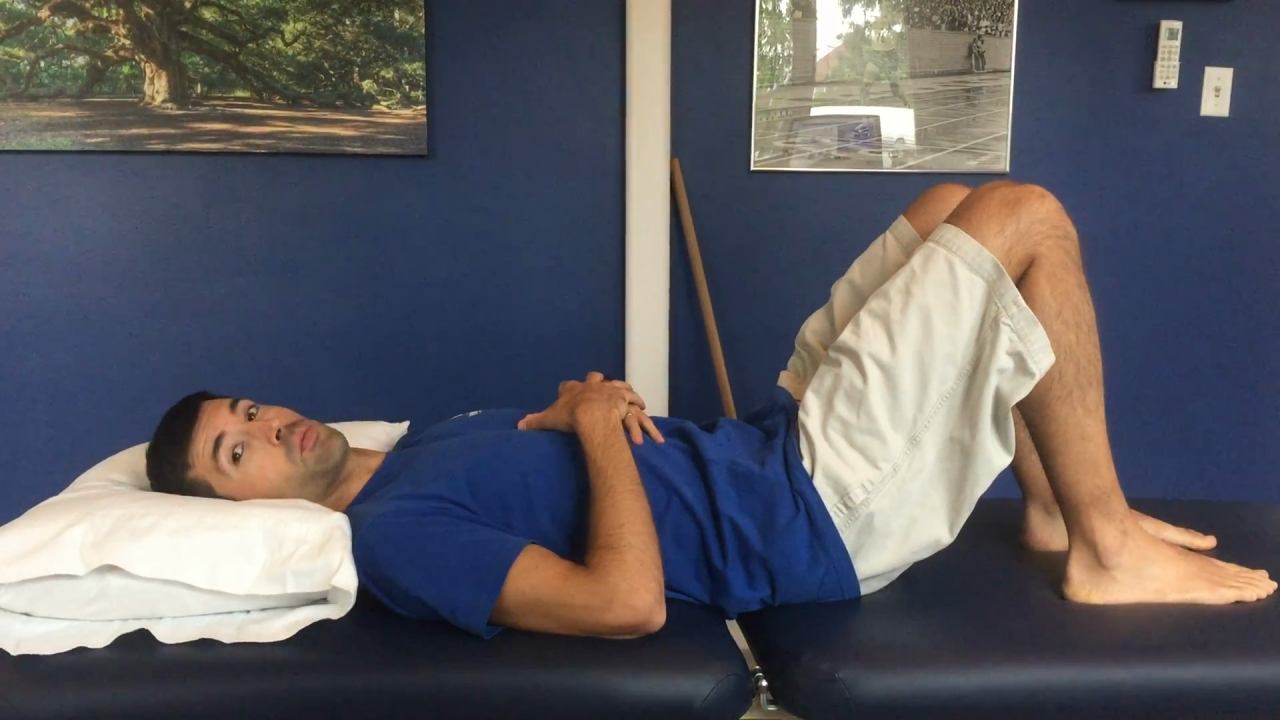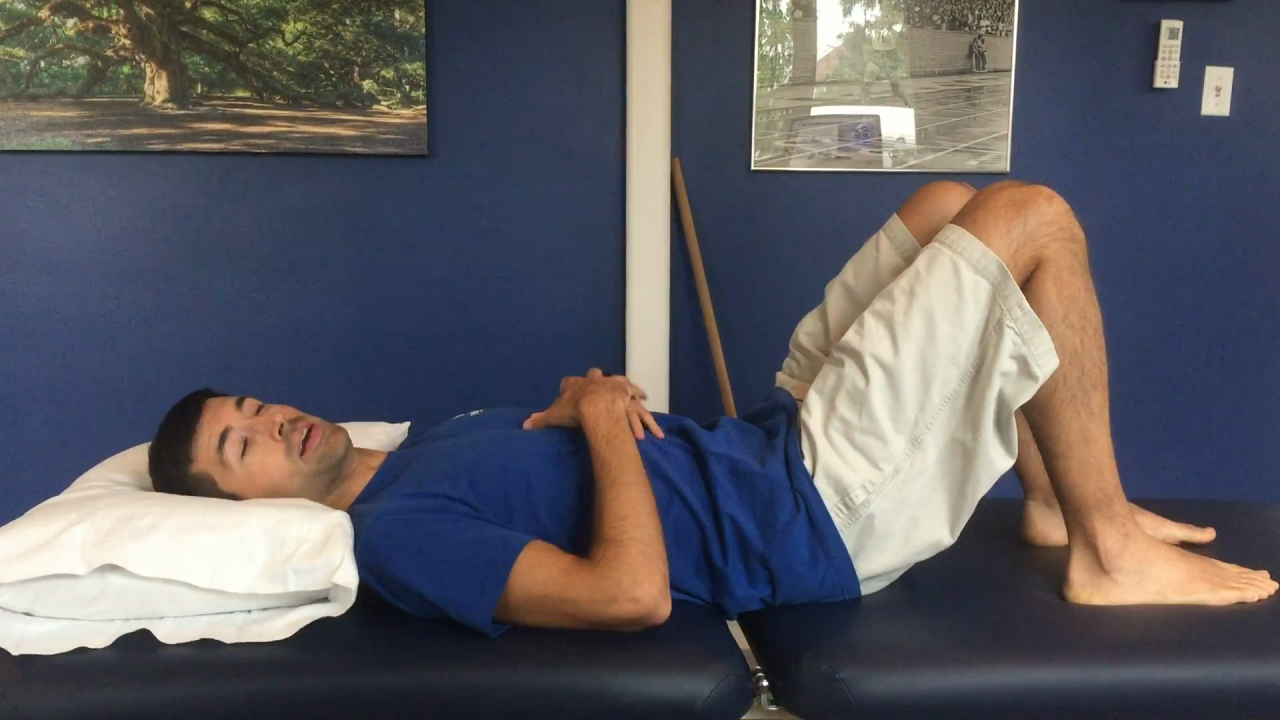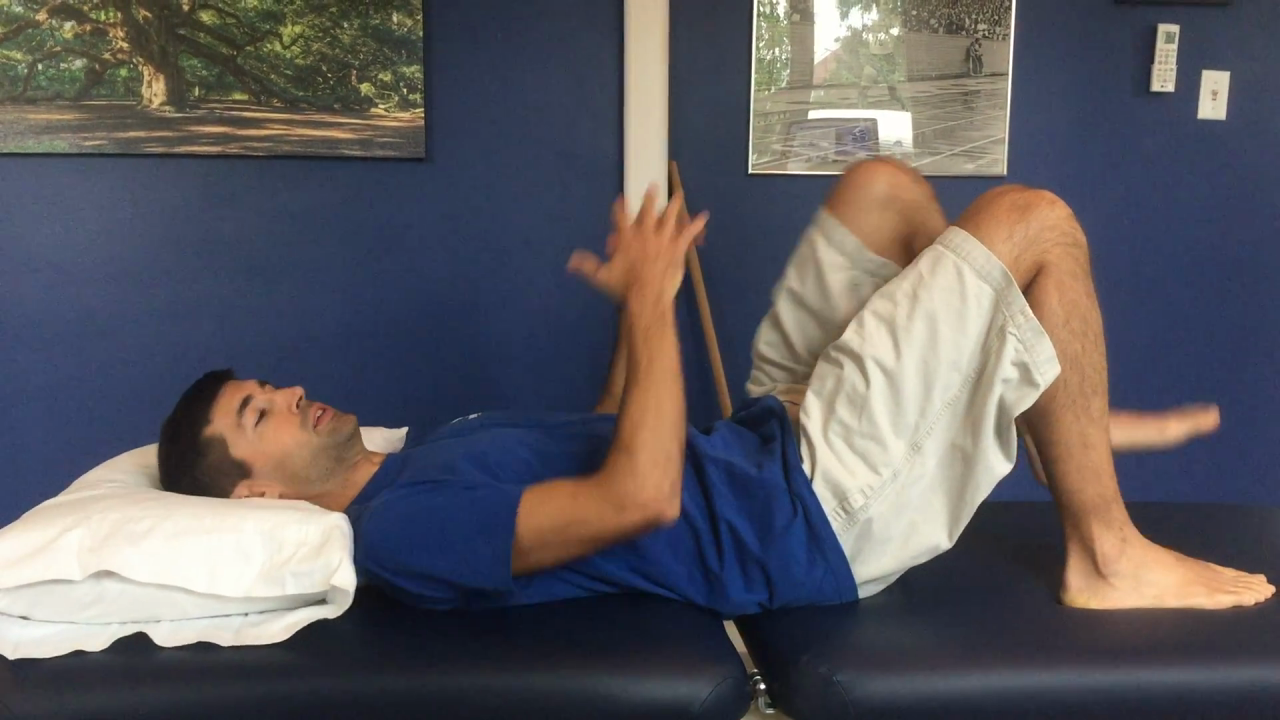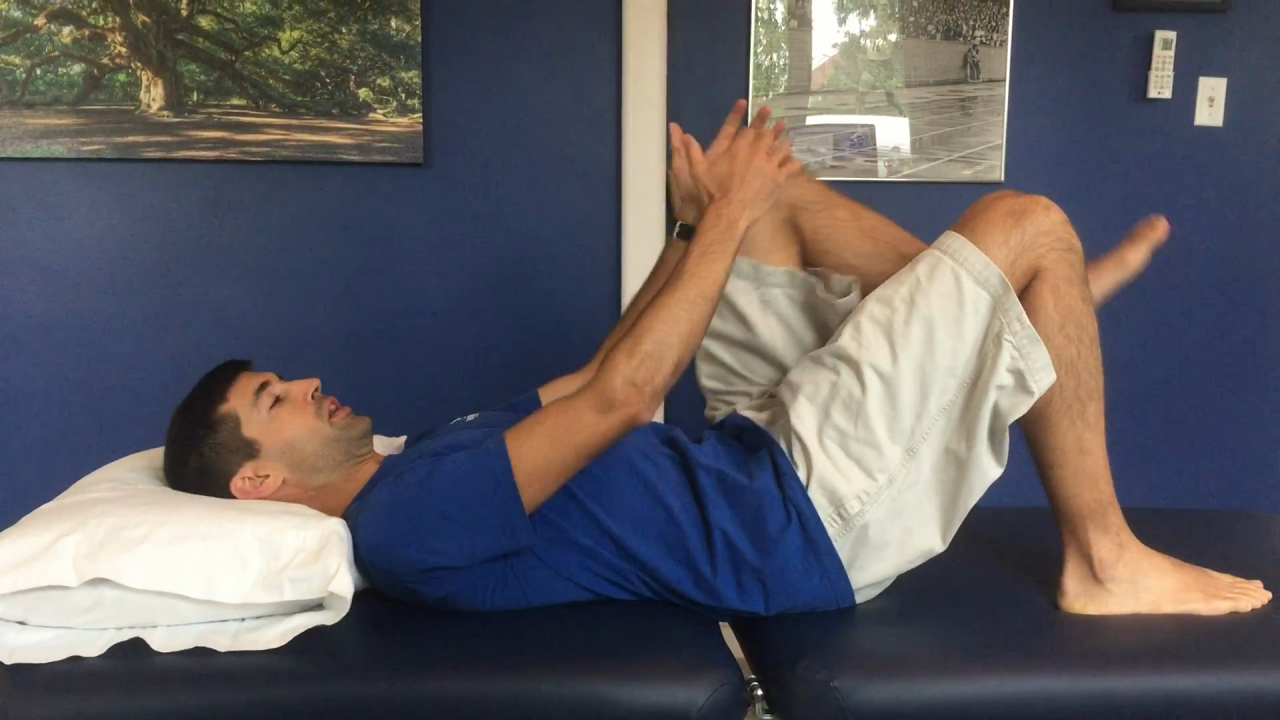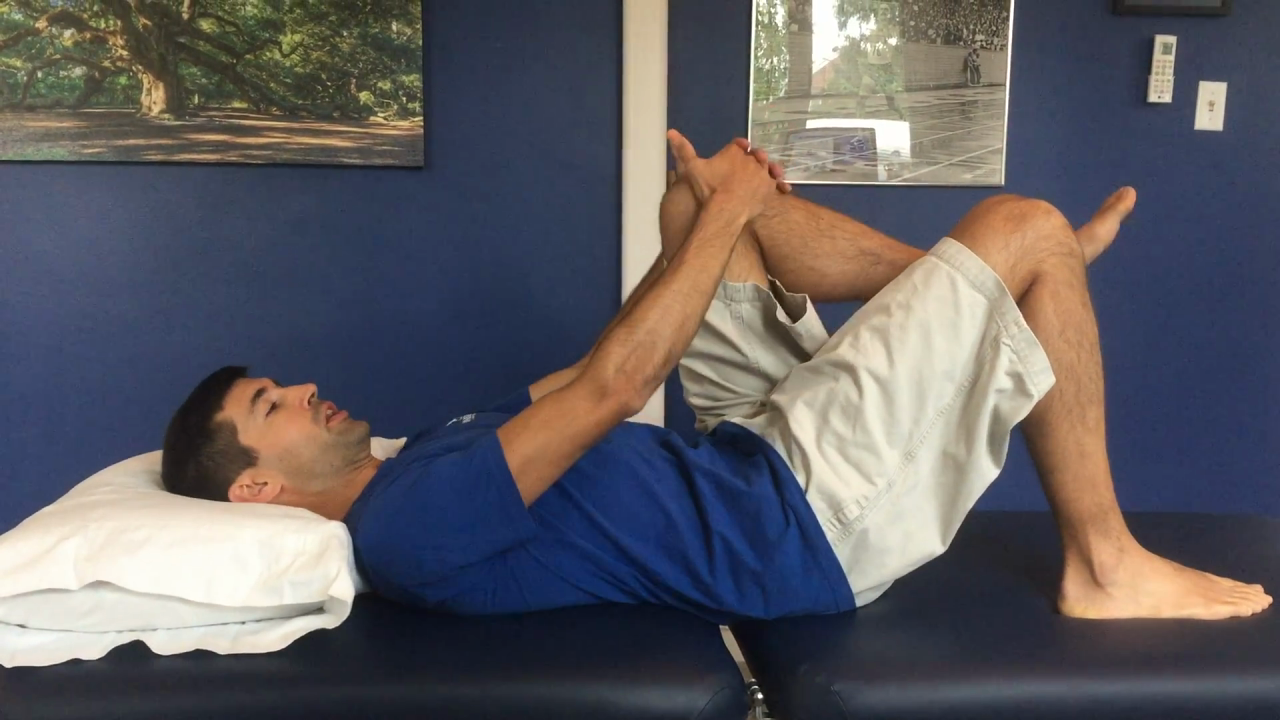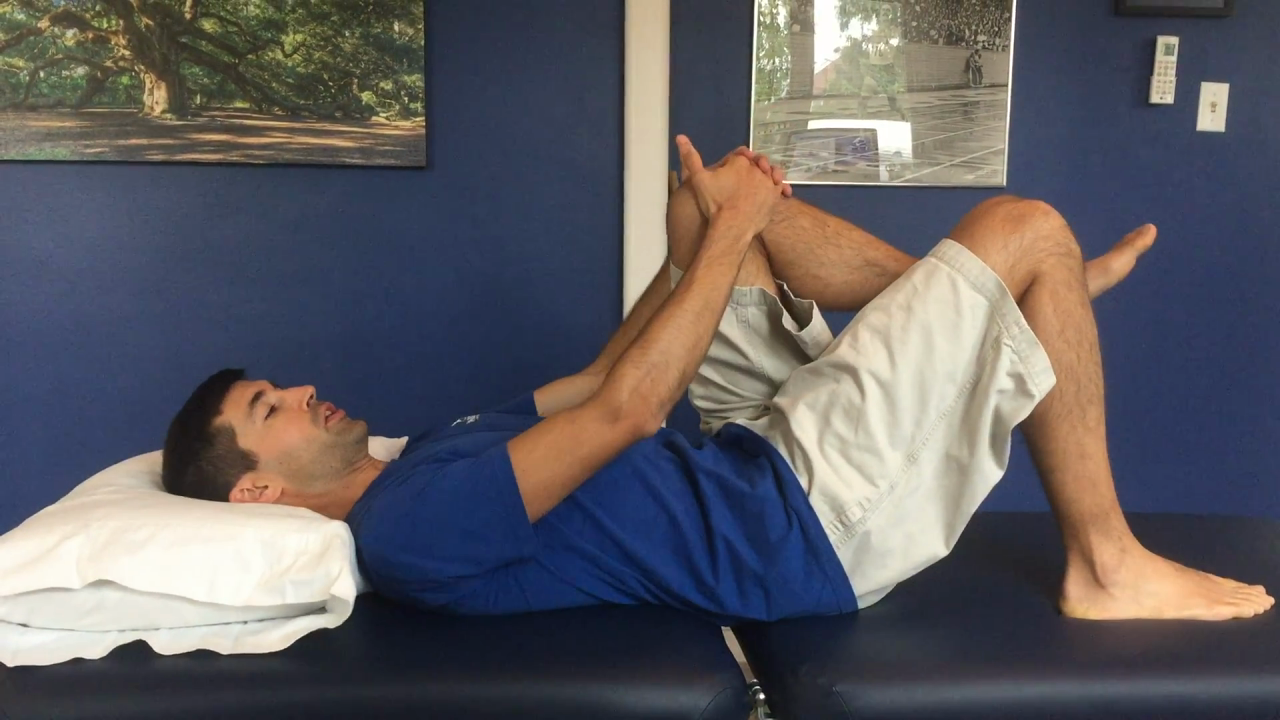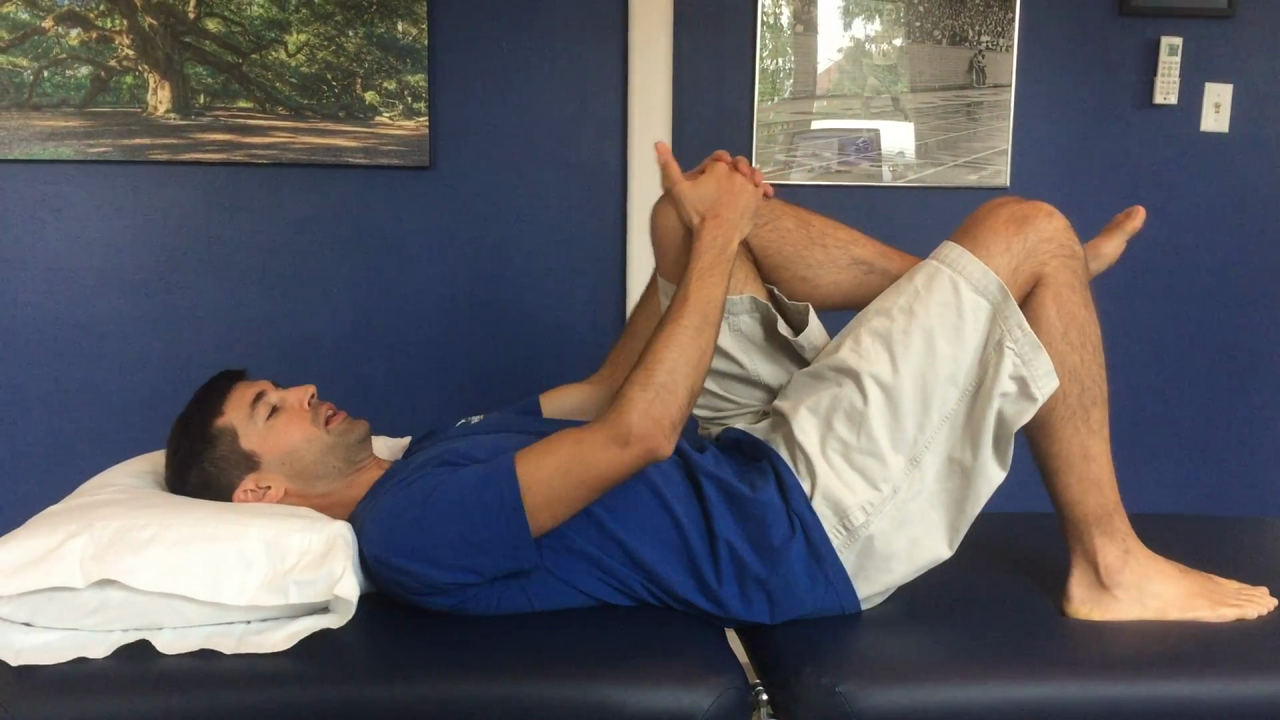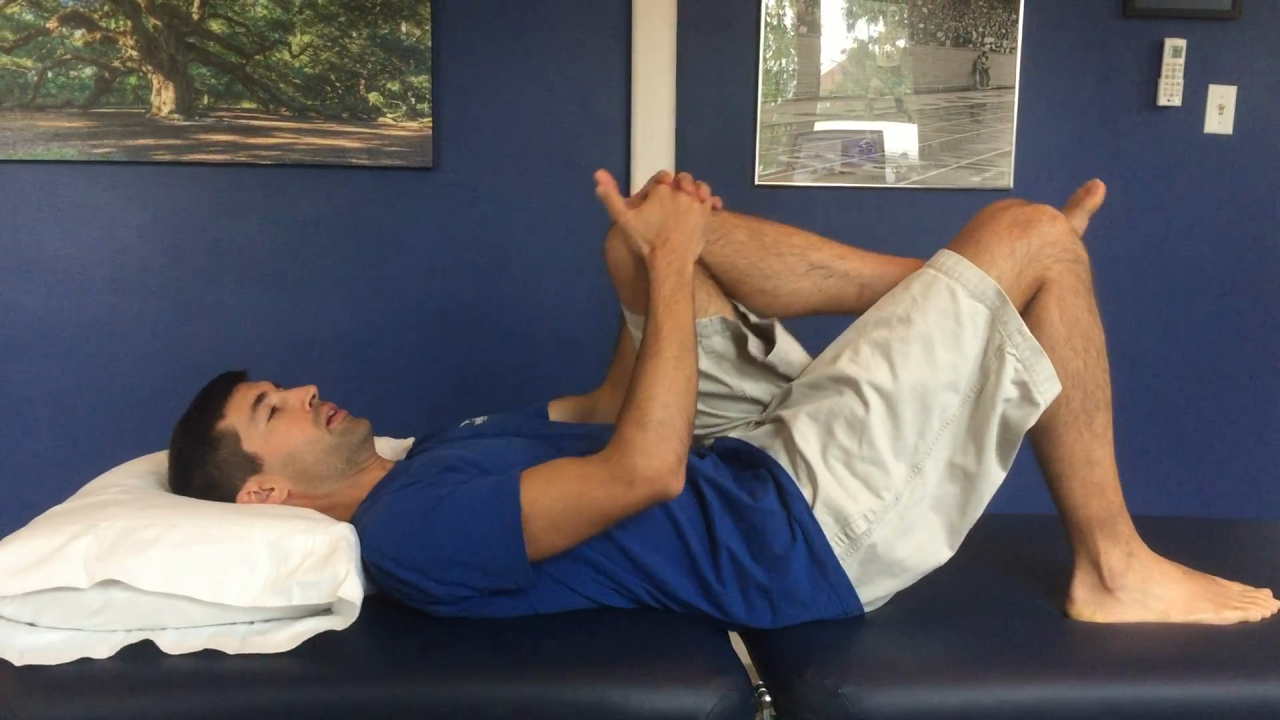
dt=0.3s
person 1, frame 1
left shoulder: (413, 454)
right shoulder: (396, 534)
right elbow: (628, 604)
left wrist: (591, 404)
right wrist: (600, 427)
left hip: (772, 438)
right hip: (816, 516)
left knee: (954, 206)
right knee: (1023, 217)
left ankle: (1057, 504)
right ankle: (1108, 551)
person 1, frame 2
left shoulder: (416, 454)
right shoulder: (398, 535)
right elbow: (637, 593)
left wrist: (594, 411)
right wrist: (602, 423)
left hip: (770, 443)
right hip: (817, 514)
left knee: (950, 204)
right knee: (1031, 218)
left ankle: (1056, 496)
right ankle: (1112, 554)
person 1, frame 3
left shoulder: (418, 462)
right shoulder: (402, 531)
right elbow: (647, 496)
left wrist: (629, 308)
right wrist: (651, 293)
left hip: (764, 441)
right hip: (812, 519)
left knee: (883, 186)
right knee: (1031, 221)
left ankle: (1069, 430)
right ankle: (1108, 556)
person 1, frame 4
left shoulder: (420, 464)
right shoulder: (412, 521)
left elbow: (600, 376)
right elbow: (623, 392)
left wrist: (708, 219)
right wrist: (730, 215)
left hip: (754, 456)
right hip: (808, 518)
left knee: (769, 185)
right knee: (1024, 224)
left ankle: (1029, 332)
right ankle: (1106, 559)
person 1, frame 5
left shoulder: (421, 465)
right shoulder: (412, 526)
left elbow: (589, 378)
right elbow: (614, 385)
left wrist: (711, 218)
right wrist: (723, 220)
left hip: (746, 459)
right hip: (802, 523)
left knee: (697, 204)
right knee: (1020, 226)
left ankle: (1024, 319)
right ankle: (1106, 563)
person 1, frame 6
left shoulder: (421, 463)
right shoulder: (412, 528)
left elbow: (596, 383)
right elbow: (628, 406)
left wrist: (708, 232)
right wrist: (733, 231)
left hip: (749, 459)
right hip: (806, 523)
left knee: (706, 209)
right knee: (1025, 225)
left ankle: (1022, 312)
right ankle: (1106, 564)
person 1, frame 7
left shoulder: (426, 462)
right shoulder: (415, 531)
left elbow: (601, 395)
right elbow: (639, 431)
left wrist: (704, 236)
right wrist: (720, 241)
left hip: (751, 461)
right hip: (808, 525)
left knee: (689, 217)
right knee: (1027, 227)
left ankle: (1026, 315)
right ankle: (1110, 566)
person 1, frame 8
left shoulder: (425, 464)
right shoulder: (414, 534)
left elbow: (608, 413)
right elbow: (647, 468)
left wrist: (660, 246)
right wrist: (673, 258)
left hip: (751, 460)
right hip: (806, 526)
left knee: (640, 235)
right knee: (1032, 235)
left ankle: (966, 294)
right ankle: (1115, 567)
